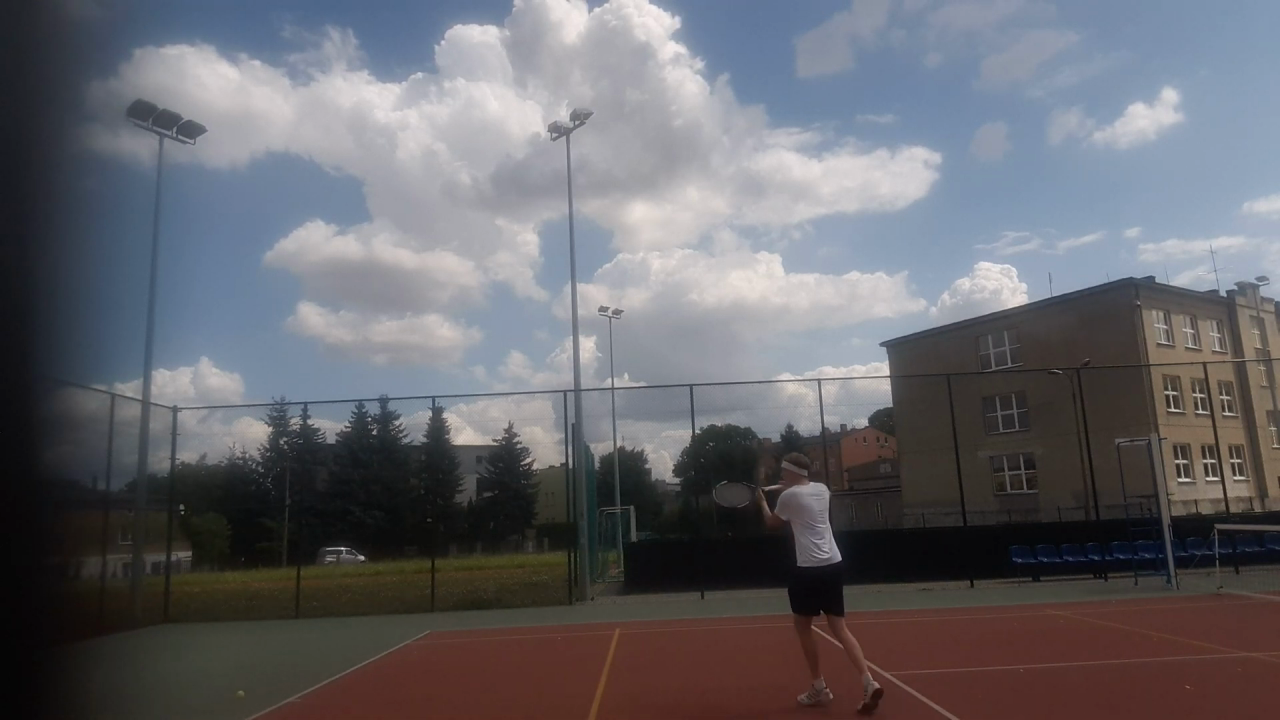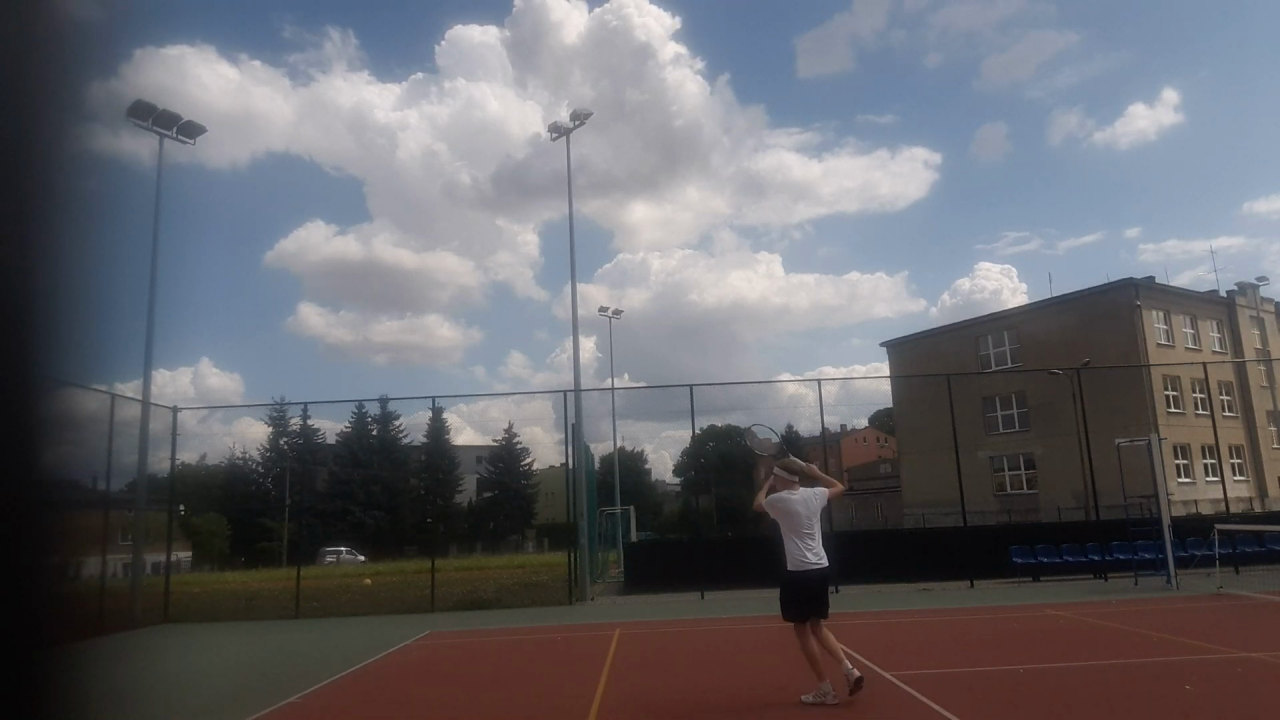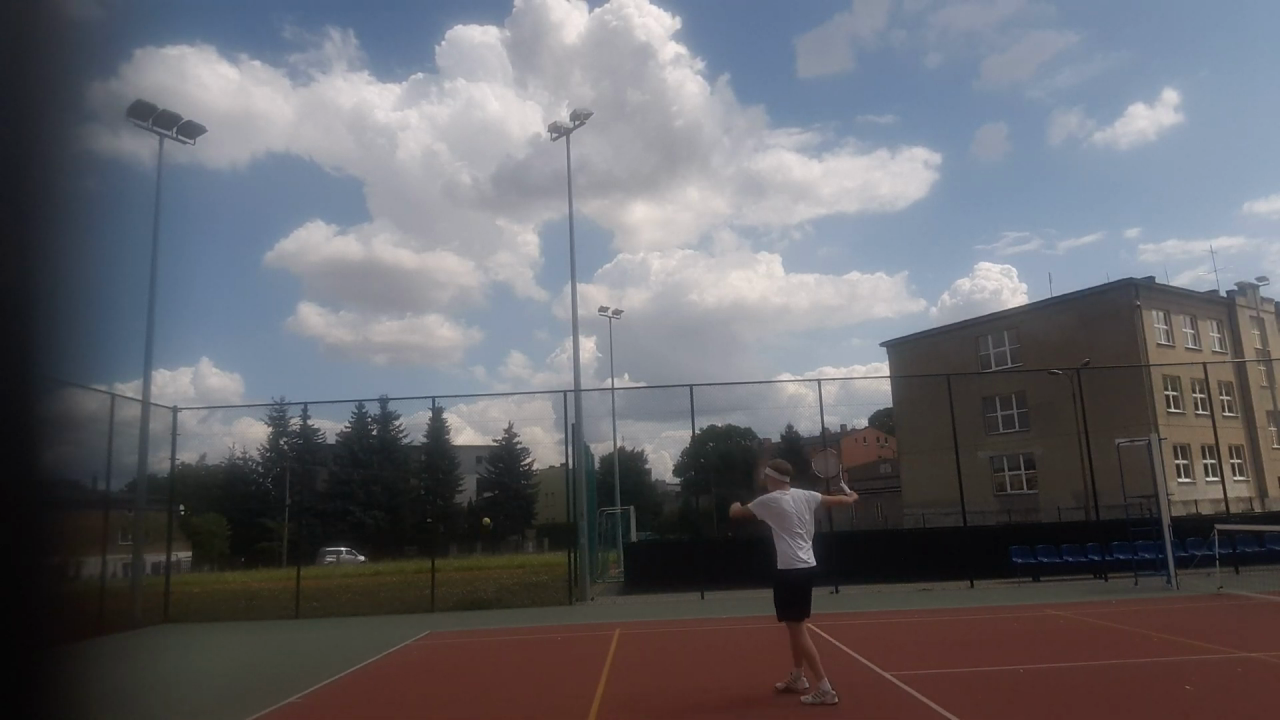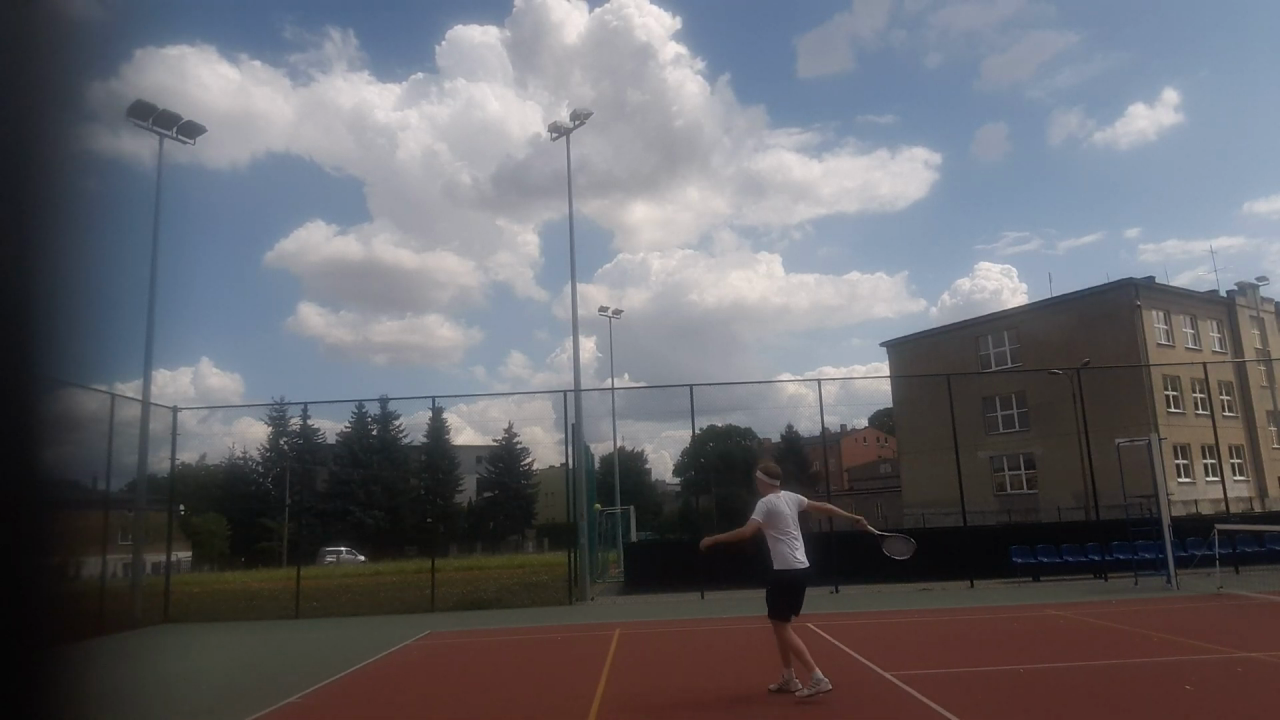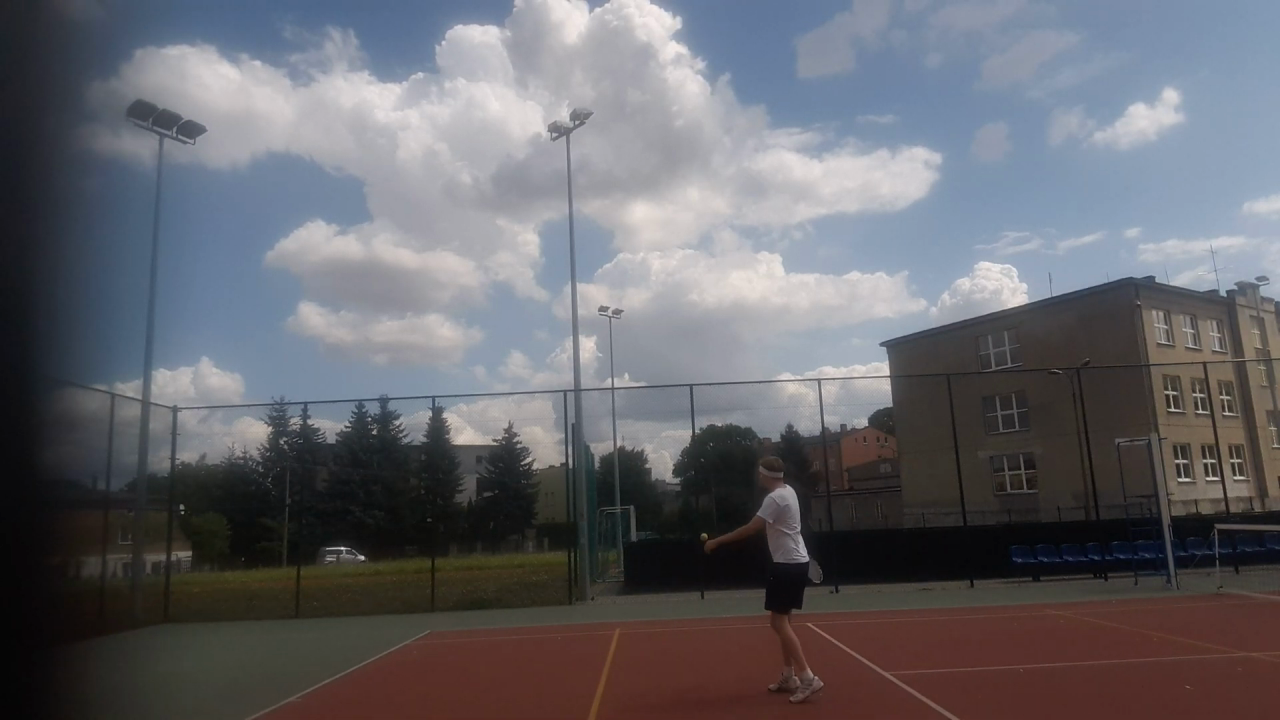
dt=0.2s
person 1, frame 1
left shoulder: (788, 496)
right shoulder: (820, 489)
left elbow: (772, 523)
left wrist: (761, 503)
right wrist: (788, 484)
left hip: (809, 568)
right hip: (834, 565)
left knee: (803, 627)
right knee: (839, 628)
left ankle: (819, 688)
right ankle: (869, 682)
person 1, frame 2
left shoulder: (778, 499)
right shoulder: (816, 494)
left elbow: (757, 505)
right elbow: (837, 487)
left wrist: (767, 483)
right wrist: (814, 471)
left hip: (799, 573)
right hip: (821, 569)
left knee: (803, 632)
right knee: (818, 628)
left ankle: (826, 690)
right ankle: (849, 671)
person 1, frame 3
left shoulder: (769, 500)
right shoulder: (804, 496)
left elbow: (736, 514)
right elbow: (839, 500)
left wrist: (735, 506)
right wrist: (850, 495)
left hip: (790, 571)
right hip: (808, 567)
left knee: (797, 629)
right knee: (794, 625)
left ankle: (825, 689)
right ankle: (797, 677)
person 1, frame 4
left shoulder: (766, 503)
right shoulder: (791, 497)
left elbow: (746, 532)
right elbow: (822, 507)
left wrist: (713, 539)
right wrist: (852, 517)
left hip: (786, 571)
right hip: (799, 568)
left knee: (781, 628)
right knee: (781, 625)
left ankle: (818, 679)
right ankle: (789, 678)
person 1, frame 5
left shoulder: (775, 497)
right shoulder: (787, 492)
left elbow: (751, 529)
left wrist: (717, 541)
left hip: (787, 565)
right hip: (797, 563)
left knee: (779, 622)
right knee: (782, 621)
left ankle: (808, 678)
right ankle: (789, 677)
